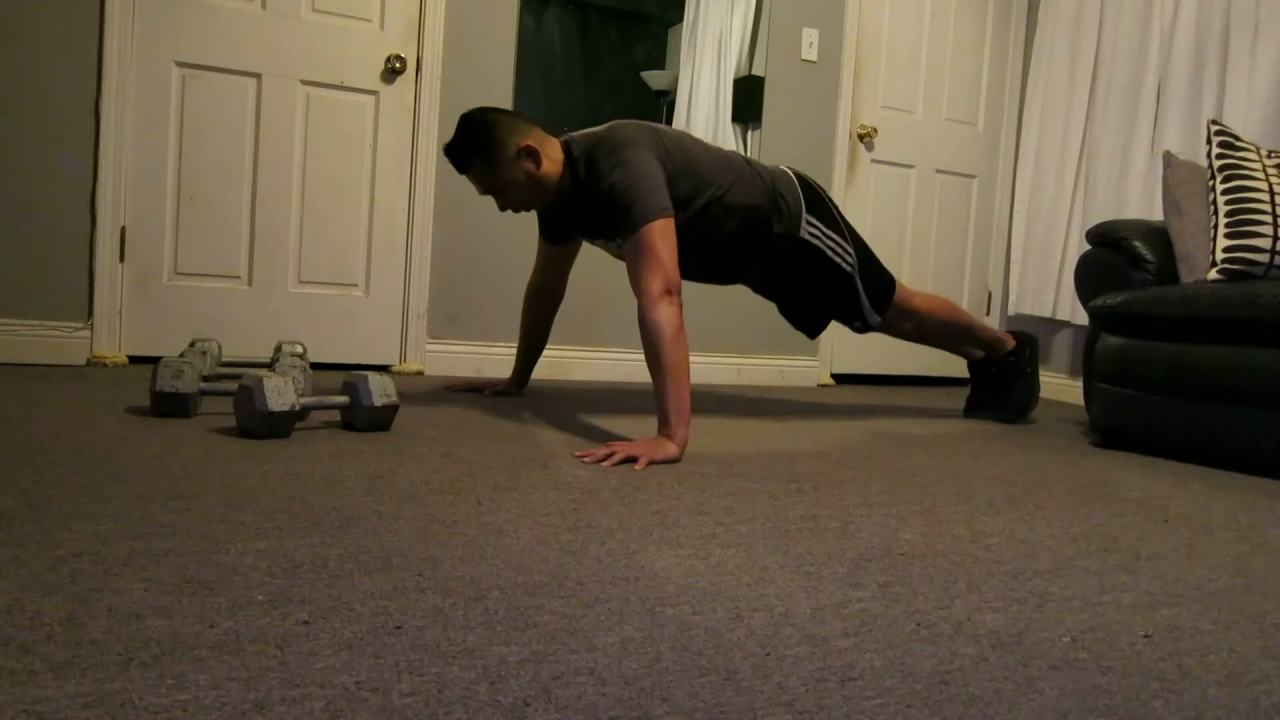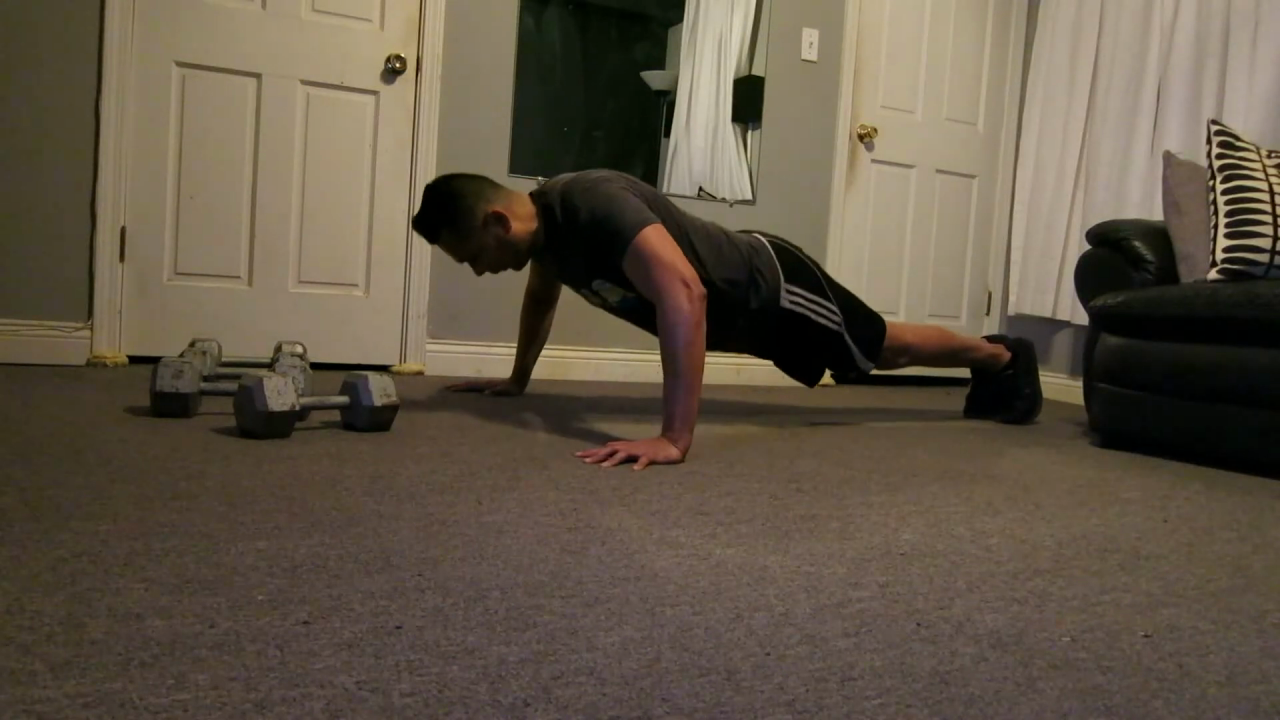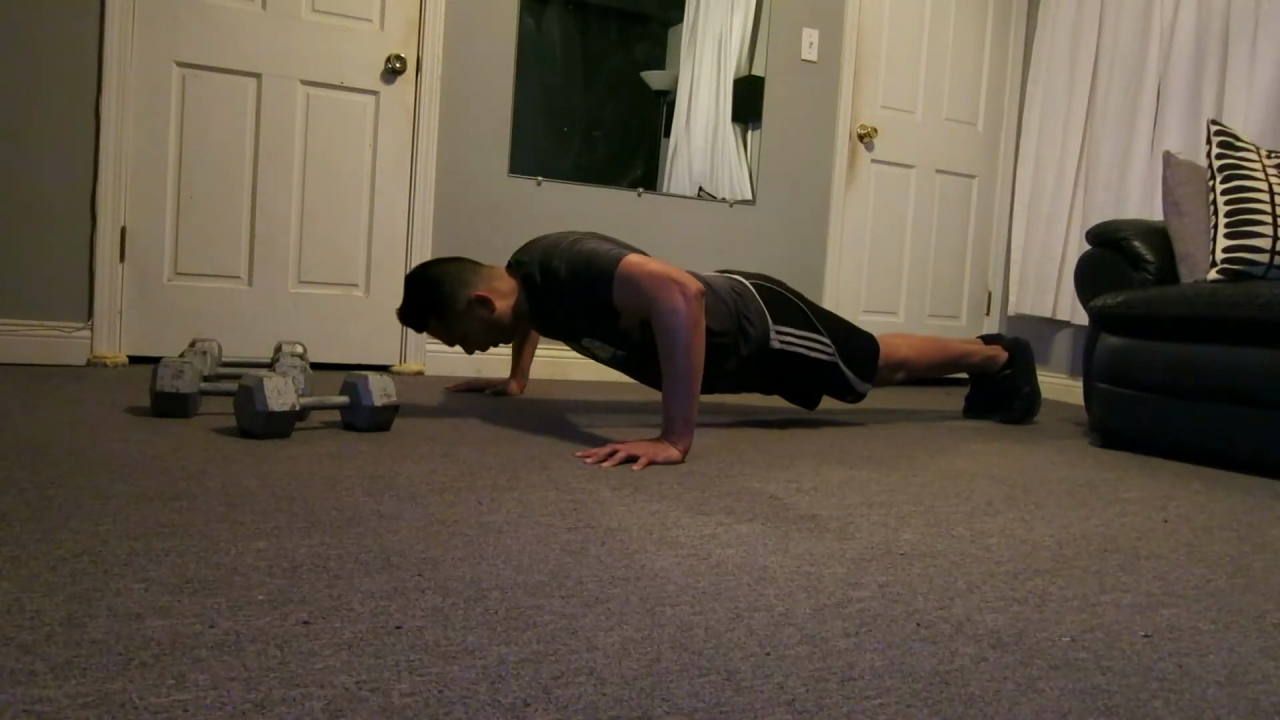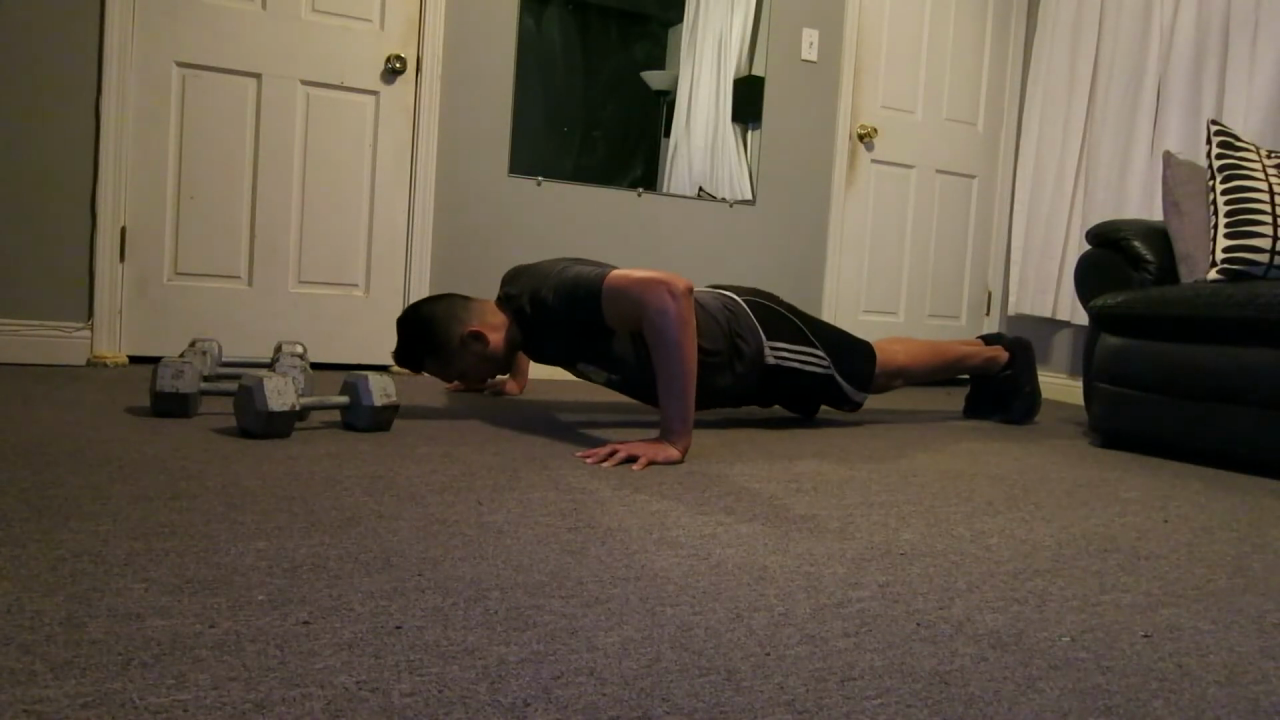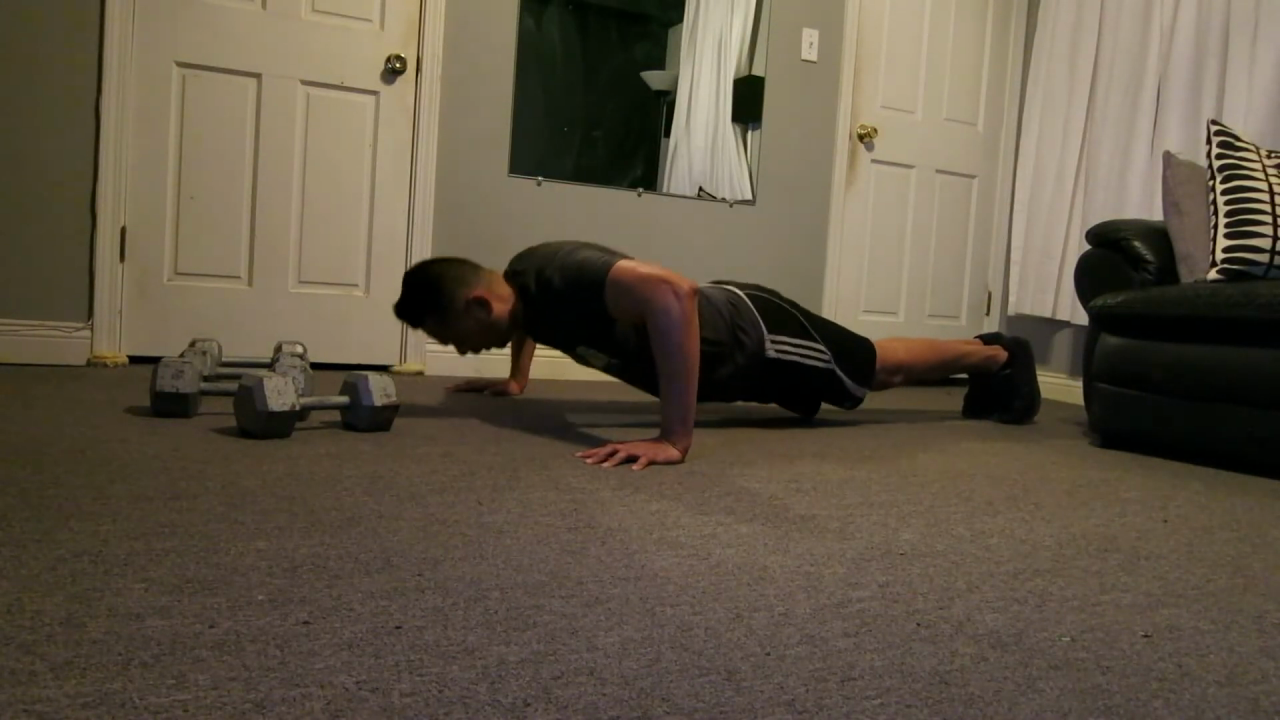
dt=1s
person 1, frame 1
left shoulder: (620, 165)
right shoulder: (562, 186)
left elbow: (660, 297)
right elbow: (545, 287)
left wrist: (672, 435)
right wrist: (517, 379)
left hip: (791, 222)
right hip: (756, 249)
left knee: (894, 313)
right knee: (885, 322)
left ankle: (1007, 350)
right ankle: (984, 363)
person 1, frame 2
left shoulder: (593, 206)
right shoulder: (544, 221)
left elbow: (685, 294)
right elbow: (542, 294)
left wrist: (675, 438)
right wrist: (517, 379)
left hip: (771, 287)
right hip: (743, 298)
left knee: (888, 349)
right knee: (884, 353)
left ankle: (1004, 359)
right ankle: (993, 358)
person 1, frame 3
left shoulder: (570, 269)
right shoulder: (524, 272)
left elbow: (682, 294)
left wrist: (675, 439)
right wrist: (516, 378)
left hip: (758, 325)
right hip: (732, 317)
left knee: (882, 364)
right knee: (880, 366)
left ankle: (1002, 359)
right ankle: (990, 356)
person 1, frame 4
left shoulder: (558, 299)
right shoulder: (515, 293)
left elbow: (669, 292)
left wrist: (675, 439)
right wrist: (515, 379)
left hip: (750, 339)
right hip: (724, 327)
left knee: (879, 370)
right knee: (873, 371)
left ankle: (1002, 357)
right ankle: (987, 353)
person 1, frame 5
left shoulder: (564, 280)
right shoulder: (520, 275)
left elbow: (673, 292)
left wrist: (675, 439)
right wrist: (515, 379)
left hip: (753, 336)
right hip: (728, 324)
left knee: (881, 367)
right knee: (877, 368)
left ankle: (1002, 358)
right ankle: (987, 353)
